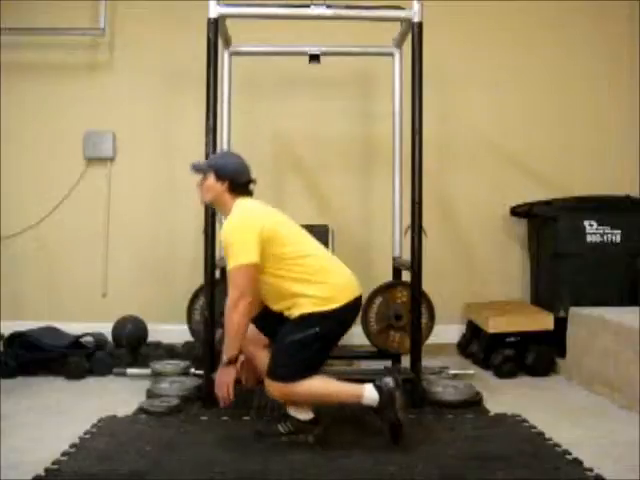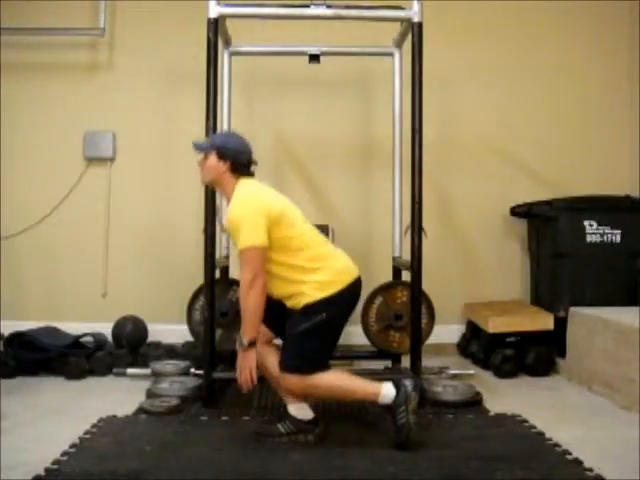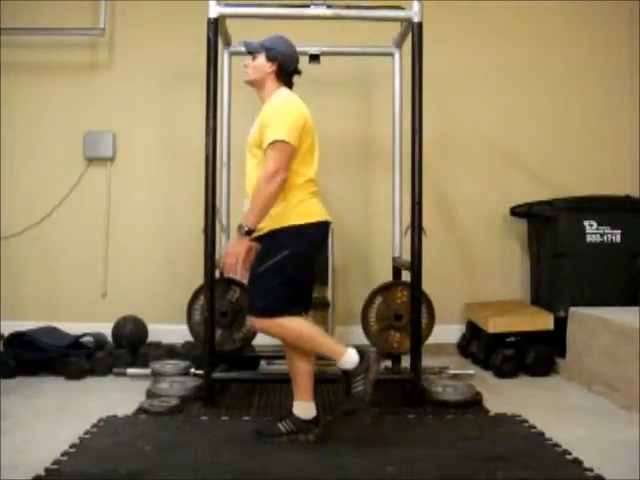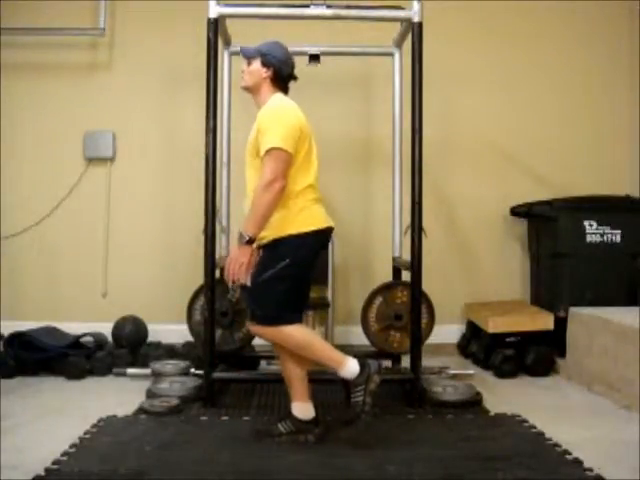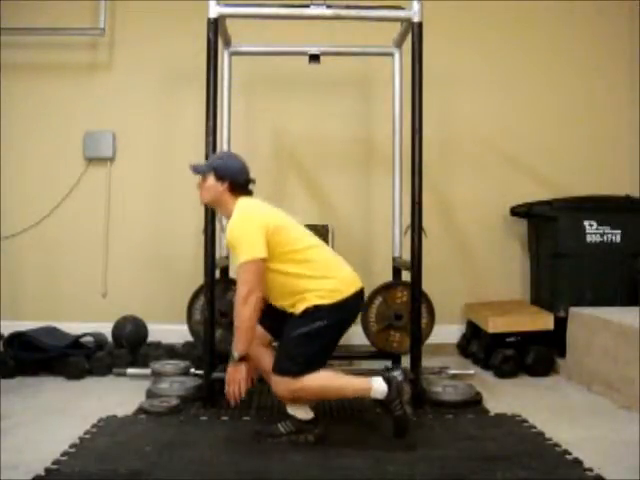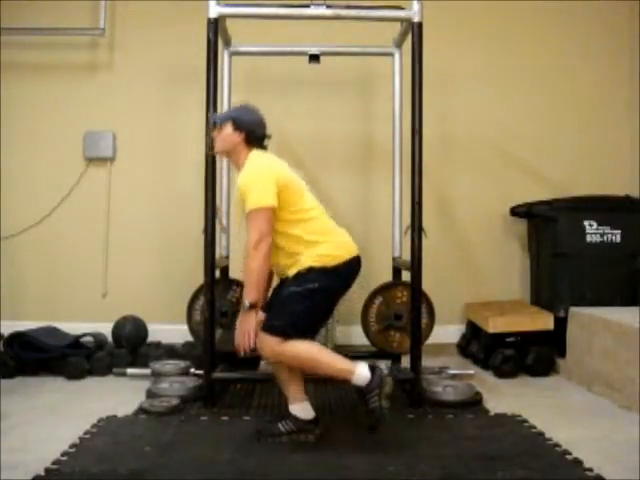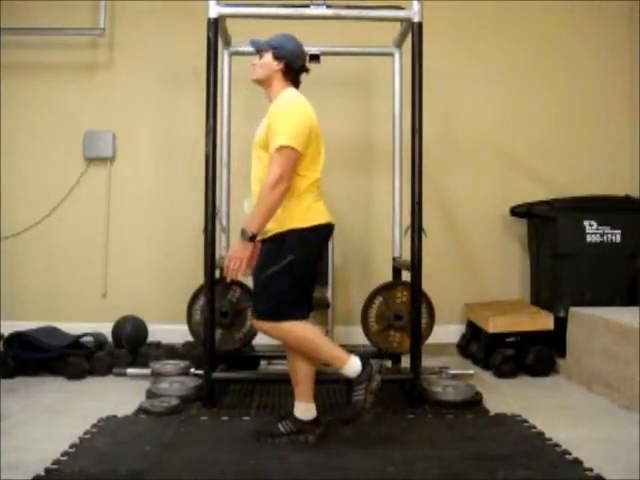
dt=0.7s
person 1, frame 1
left shoulder: (237, 225)
right shoulder: (249, 213)
left elbow: (239, 299)
right elbow: (258, 287)
left wrist: (228, 362)
right wrist: (249, 353)
left hip: (327, 301)
right hip: (324, 293)
left knee: (280, 385)
right knee: (250, 337)
left ankle: (377, 394)
right ankle: (301, 418)
person 1, frame 2
left shoulder: (244, 207)
right shoulder: (250, 195)
left elbow: (253, 281)
right elbow: (258, 277)
left wrist: (245, 347)
right wrist: (249, 339)
left hip: (327, 288)
right hip: (319, 282)
left knee: (296, 377)
right knee: (256, 335)
left ankle: (391, 394)
right ankle: (302, 418)
person 1, frame 3
left shoulder: (282, 106)
right shoulder: (276, 108)
left elbow: (275, 175)
left wrist: (243, 232)
right wrist: (256, 237)
left hip: (294, 226)
right hip: (292, 226)
left knee: (265, 316)
right knee: (288, 321)
left ankle: (354, 360)
right ankle: (304, 417)
person 1, frame 4
left shoulder: (277, 112)
right shoulder: (275, 113)
left elbow: (273, 183)
left wrist: (244, 241)
right wrist: (256, 244)
left hip: (294, 233)
right hip: (294, 232)
left knee: (265, 323)
right knee: (281, 325)
left ankle: (354, 370)
right ankle: (303, 417)
person 1, frame 5
left shoulder: (243, 222)
right shoulder: (249, 213)
left elbow: (248, 295)
right elbow: (257, 291)
left wrist: (238, 360)
right wrist: (244, 352)
left hip: (331, 296)
right hip: (320, 290)
left knee: (285, 383)
right knee: (253, 337)
left ankle: (385, 387)
right ankle: (302, 418)
person 1, frame 6
left shoulder: (256, 171)
right shoulder: (259, 168)
left elbow: (260, 244)
right elbow: (266, 247)
left wrist: (249, 308)
right wrist: (258, 301)
left hip: (327, 262)
right hip: (319, 260)
left knee: (272, 343)
right knee: (267, 331)
left ankle: (364, 376)
right ankle: (302, 417)
person 1, frame 7
left shoulder: (289, 107)
right shoulder: (283, 108)
left elbow: (278, 180)
left wrist: (246, 236)
right wrist: (257, 237)
left hip: (296, 230)
right hip: (293, 229)
left knee: (271, 319)
right knee: (289, 321)
left ankle: (357, 368)
right ankle: (305, 417)
